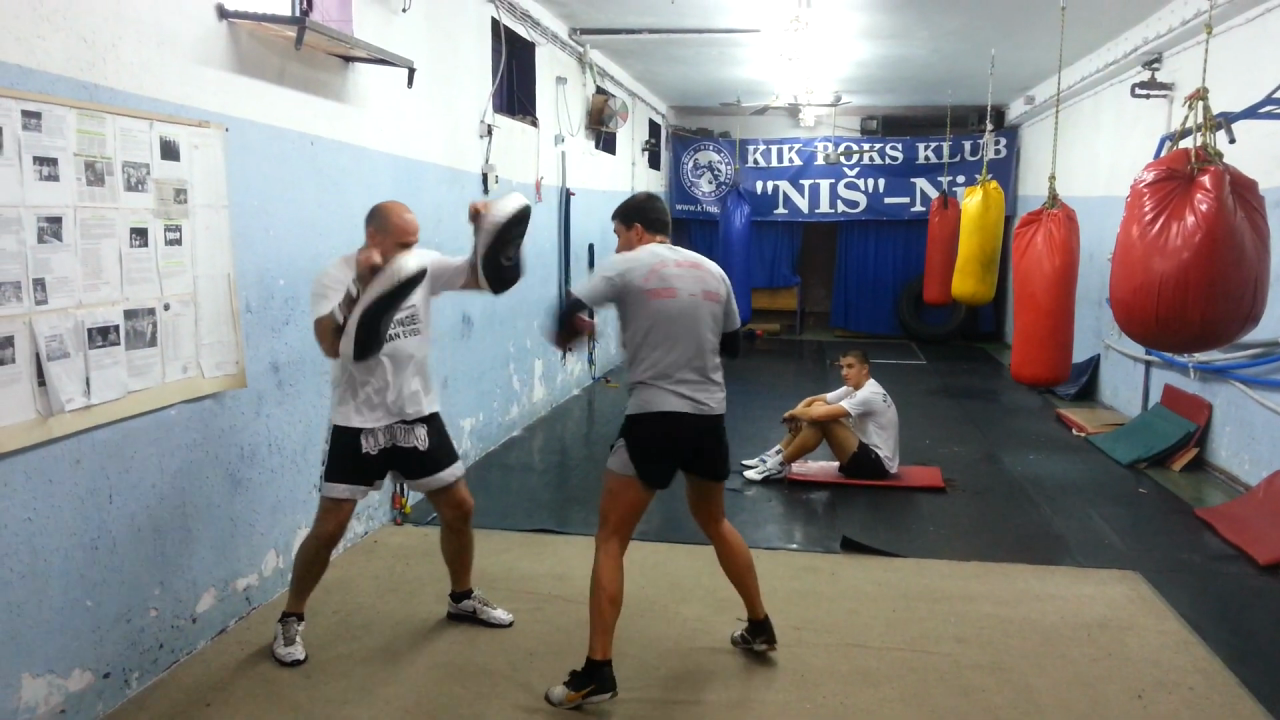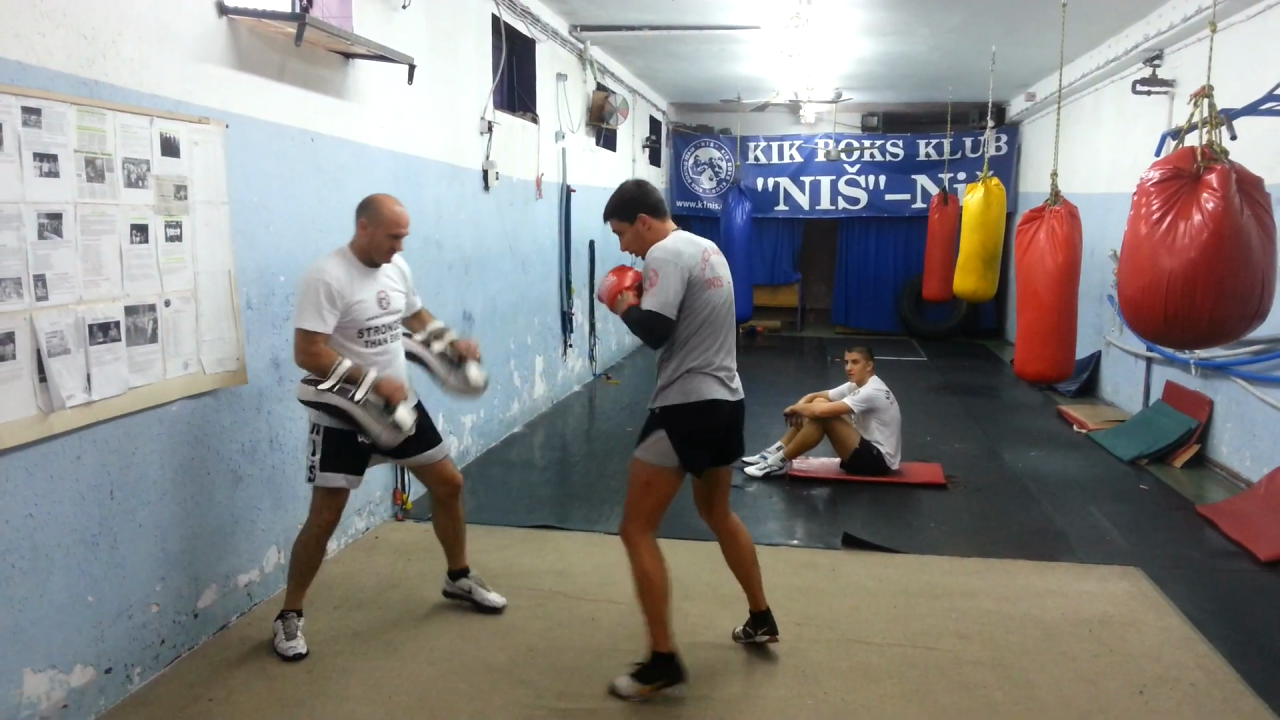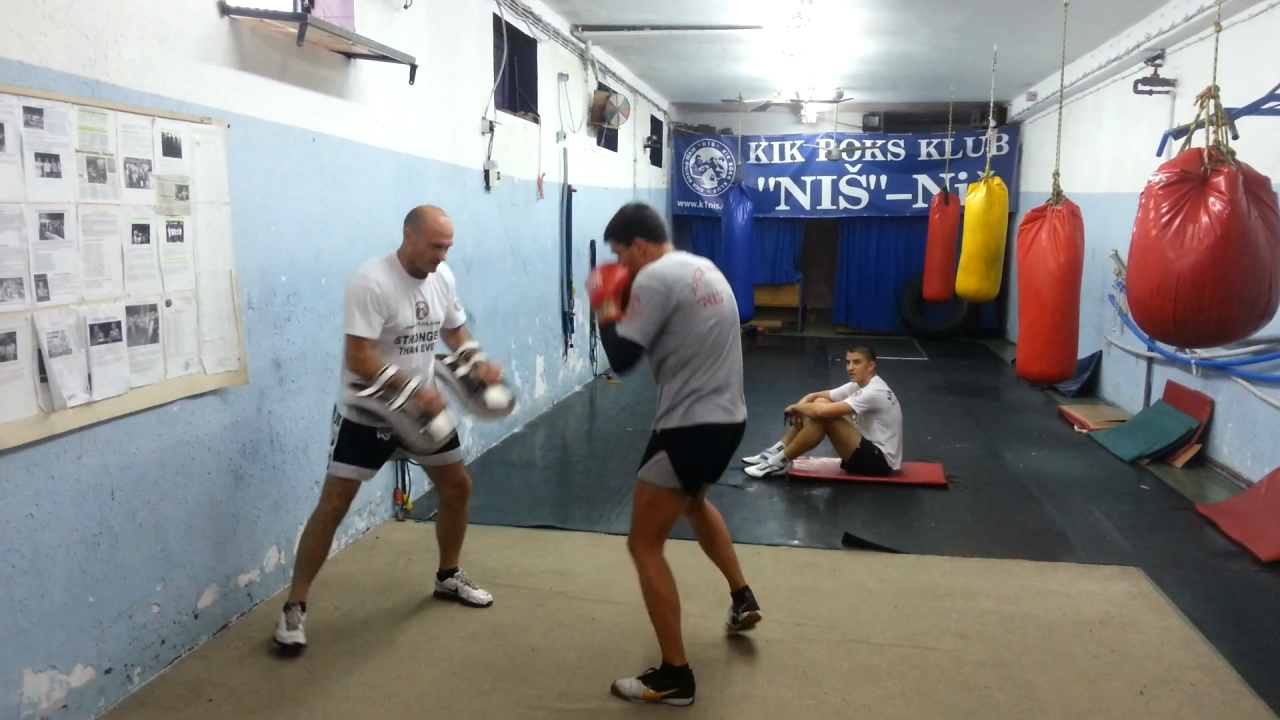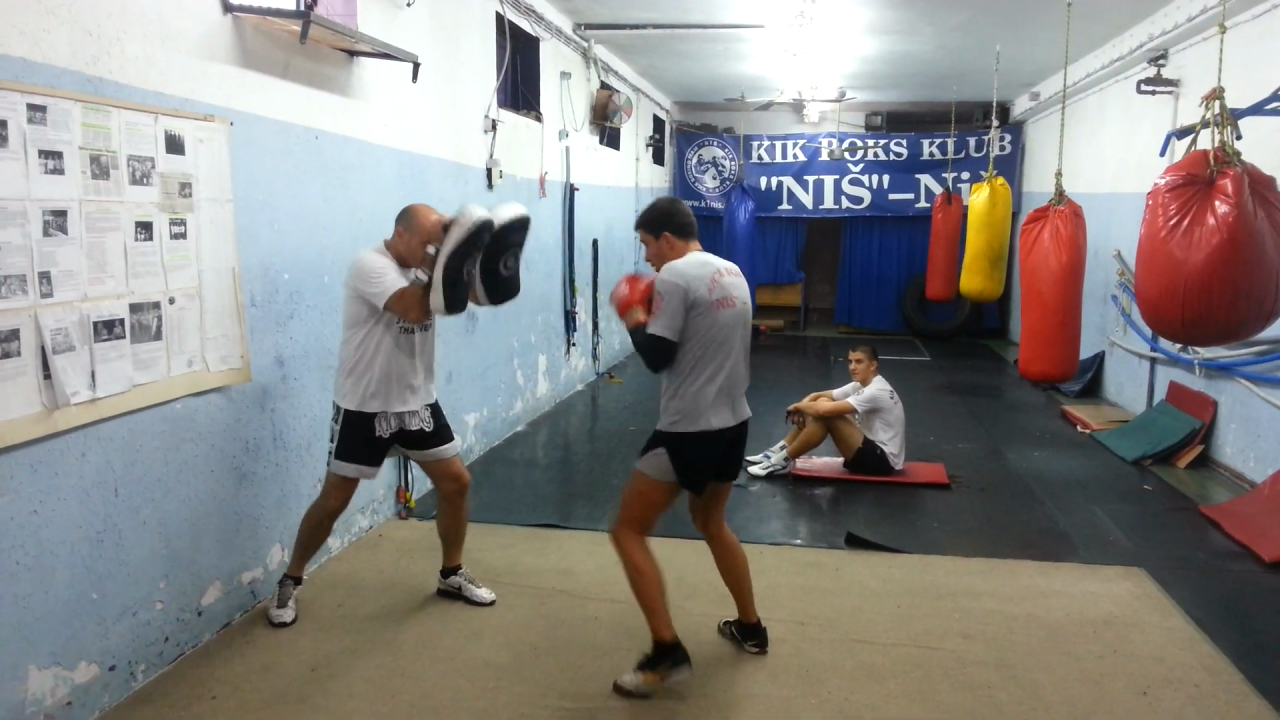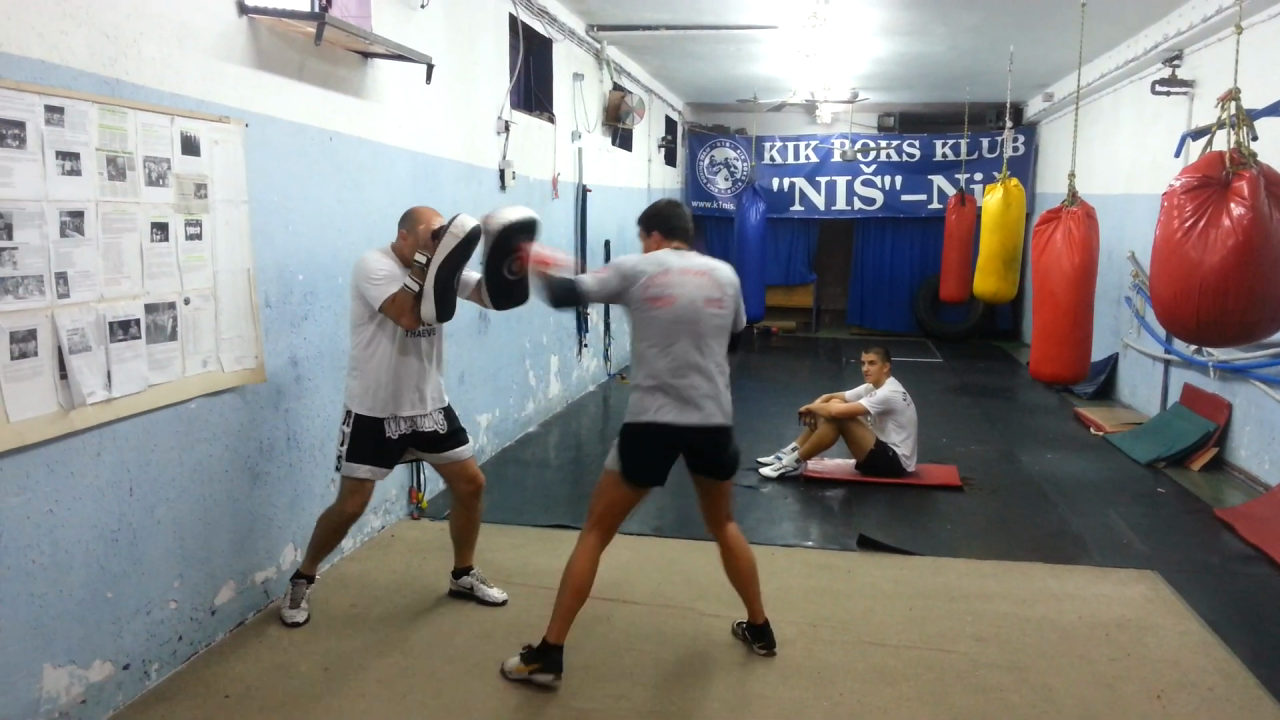
dt=0.3s
person 1, frame 1
left shoulder: (629, 265)
right shoulder: (714, 273)
left elbow: (572, 307)
right elbow: (730, 344)
left wrist: (567, 333)
left hip: (654, 420)
right hip: (709, 417)
left knee: (610, 541)
right knee: (713, 521)
left ankle: (596, 672)
right ankle: (759, 628)
person 1, frame 2
left shoulder: (665, 254)
right shoulder: (705, 248)
left elbow: (654, 331)
left wrist: (623, 304)
right wrist: (639, 298)
left hip: (685, 406)
right hip: (726, 400)
left knee: (636, 530)
right knee: (716, 510)
left ankle: (663, 663)
right ankle: (760, 619)
person 1, frame 3
left shoulder: (654, 278)
right shoulder: (703, 268)
left elbow: (622, 359)
left wrist: (607, 311)
right wrist: (629, 305)
left hip: (690, 426)
right hip: (729, 419)
left knee: (644, 546)
right knee: (694, 500)
left ankle: (674, 675)
right ankle: (742, 597)
person 1, frame 4
left shoulder: (676, 275)
right shoulder: (731, 272)
left elbow: (657, 357)
left wrist: (634, 318)
right wrist: (652, 321)
left hip: (687, 428)
right hip: (733, 422)
left knee: (627, 530)
right knee: (710, 522)
left ankle: (668, 650)
right ankle: (749, 627)
person 1, frame 5
left shoulder: (637, 268)
right shoulder: (726, 274)
left elbow: (566, 296)
left wrist: (541, 269)
left hip: (651, 425)
right hip: (713, 423)
left knee: (596, 532)
right knee: (723, 525)
left ankle: (548, 654)
right ankle: (760, 629)
person 2, frame 1
left shoulder: (423, 267)
right shoulder: (335, 277)
right elbow: (332, 344)
right wrist: (361, 285)
left hip: (418, 417)
right hip: (358, 423)
left knee: (458, 507)
right knee: (328, 529)
left ankle: (463, 598)
right ankle: (291, 619)
person 2, frame 2
left shoulder: (396, 268)
right shoulder: (324, 277)
left elbow: (415, 317)
right elbow: (308, 353)
left wrist: (452, 343)
right wrist: (371, 384)
left hip: (401, 407)
right hip: (342, 418)
left knee: (448, 484)
right knee: (324, 517)
left ankle: (460, 578)
right ankle: (290, 616)
person 2, frame 3
left shoulder: (442, 277)
right shoulder: (371, 282)
left elbow: (455, 331)
right elbow: (357, 359)
left wrist: (478, 365)
right wrist: (412, 393)
left hip: (423, 407)
right hip: (366, 413)
left knee: (458, 487)
right knee: (333, 506)
left ankle: (449, 577)
right ankle: (294, 607)
person 2, frame 4
left shoulder: (433, 261)
right shoulder: (369, 265)
left elbow: (482, 293)
right elbow: (416, 309)
left wrist: (493, 250)
right wrist: (435, 252)
left hip: (417, 402)
right hip: (364, 407)
left knee: (455, 483)
right knee: (334, 500)
left ankle: (452, 575)
right ankle: (290, 581)
person 2, frame 5
right shoulder: (373, 265)
right elbow: (408, 316)
right wrist: (425, 256)
left hip: (429, 404)
right hip: (374, 409)
left knee: (471, 484)
right knee: (350, 505)
left ankle: (463, 575)
right ankle: (303, 580)
